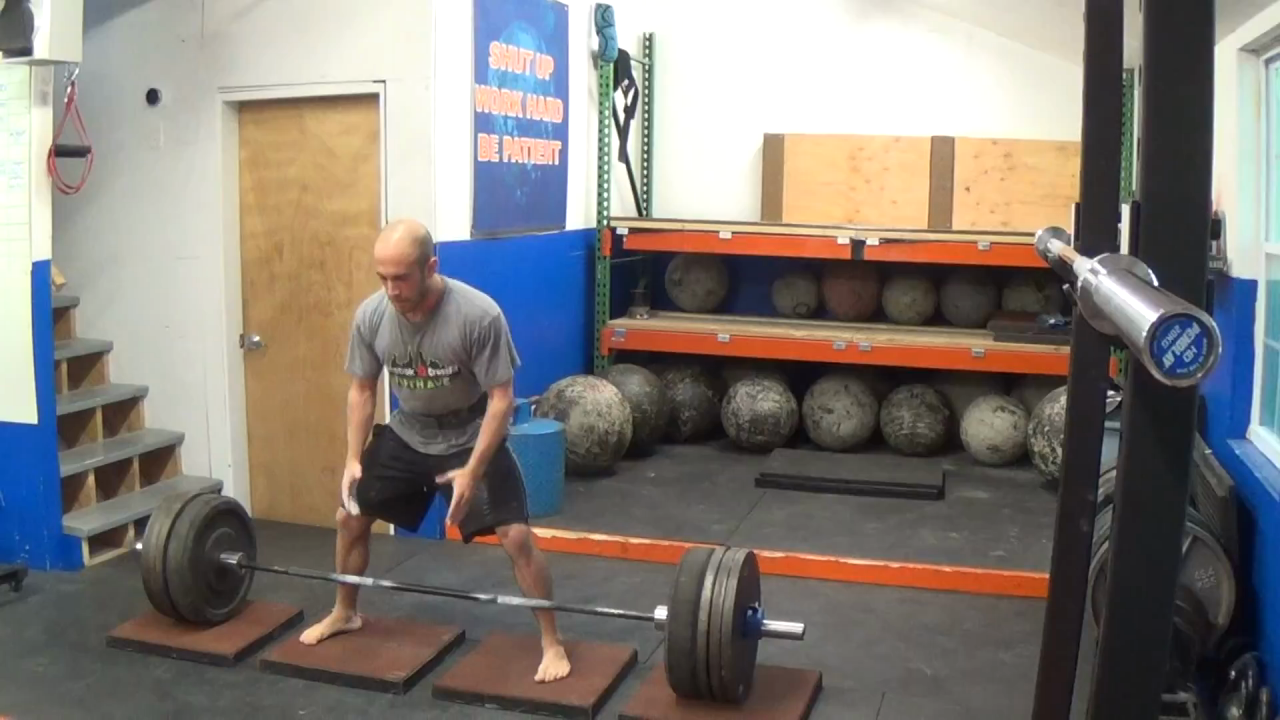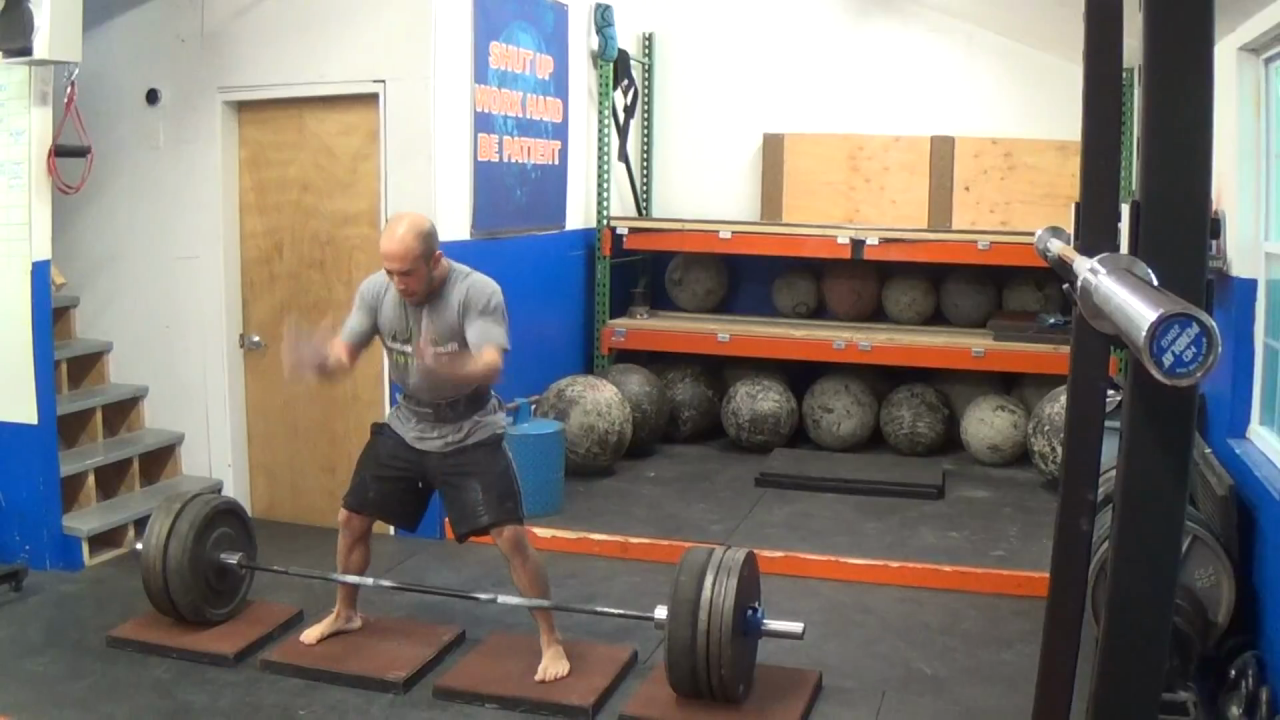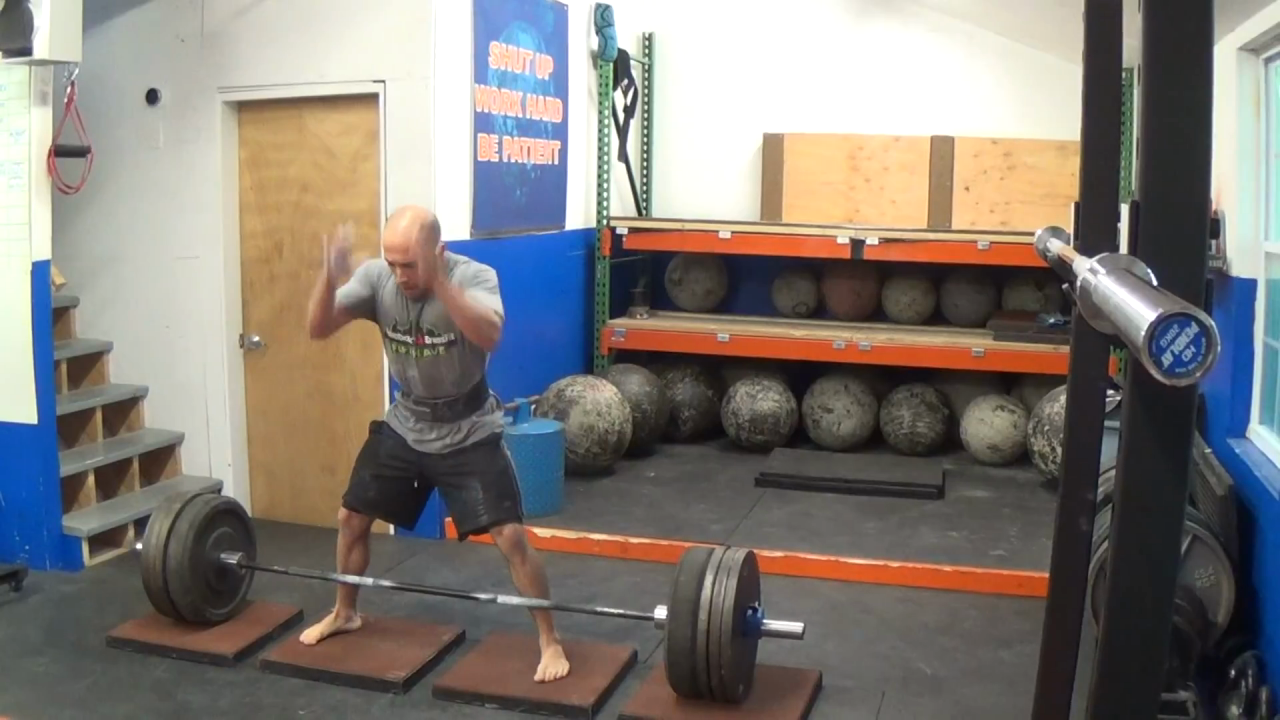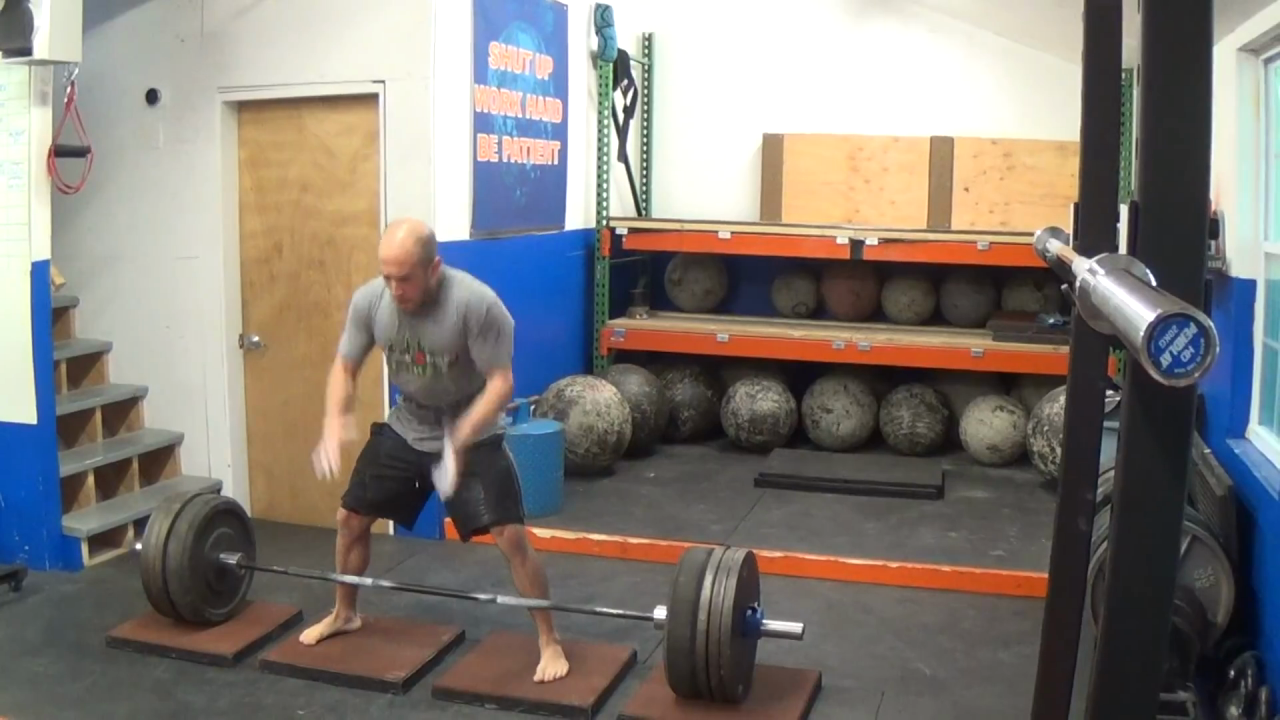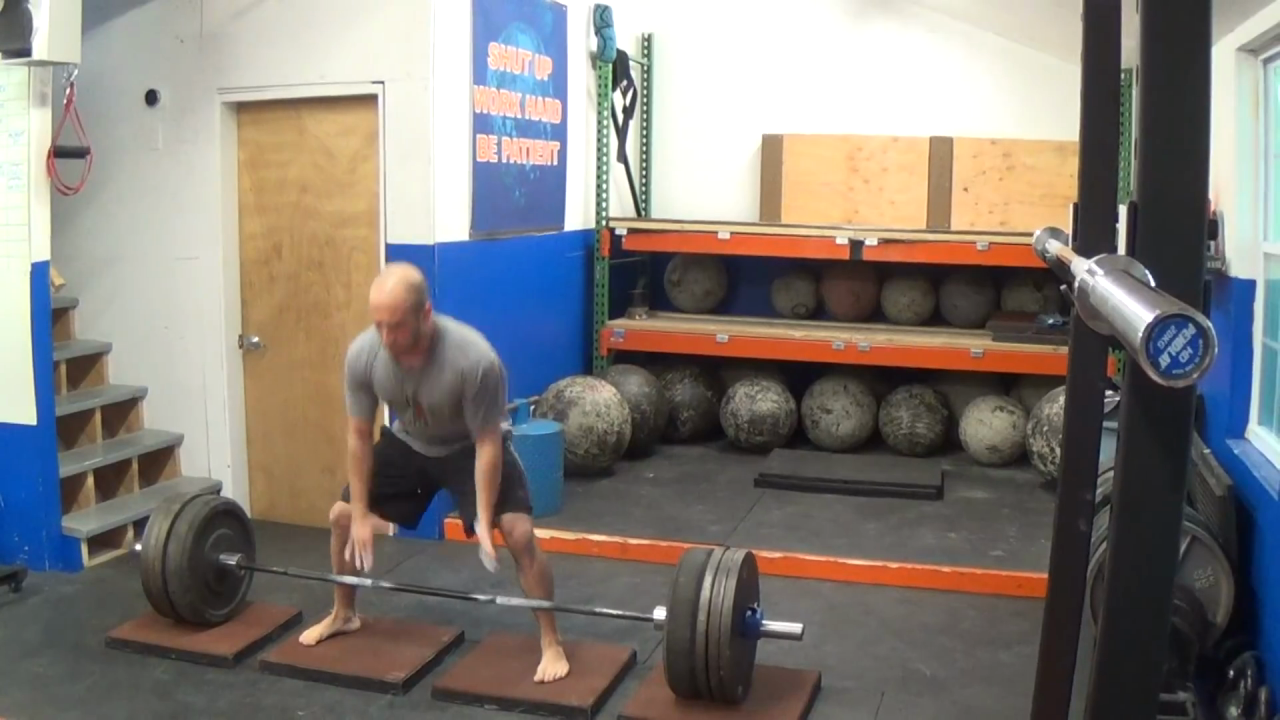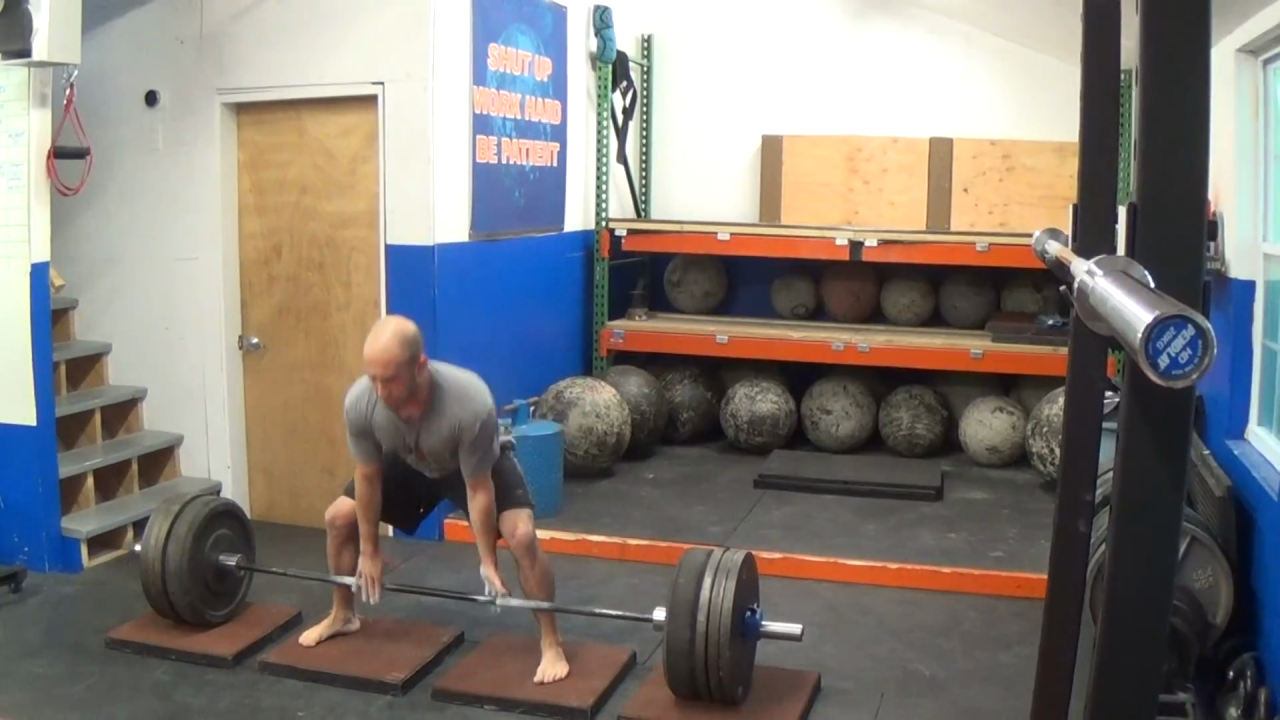
dt=0.1s
person 1, frame 1
left shoulder: (479, 314)
right shoulder: (371, 315)
left elbow: (501, 398)
right elbow: (361, 389)
left wrist: (473, 471)
right wrist: (352, 458)
left hip: (471, 437)
right hip: (405, 434)
left knee: (516, 538)
right knee: (350, 518)
left ankle: (552, 643)
right ankle: (344, 614)
person 1, frame 2
left shoulder: (477, 292)
right shoulder: (376, 291)
left elbow: (491, 365)
right elbow: (344, 354)
left wrist: (443, 364)
right wrist: (316, 359)
left hip: (471, 435)
right hip: (405, 429)
left knee: (511, 537)
right knee: (351, 519)
left ankle: (550, 642)
right ankle: (345, 614)
person 1, frame 3
left shoulder: (474, 279)
right shoulder: (374, 278)
left elbow: (487, 334)
right elbow: (319, 327)
left wrist: (437, 280)
right wrist: (329, 275)
left hip: (470, 435)
right hip: (403, 428)
left knee: (509, 537)
right knee: (351, 519)
left ankle: (549, 642)
right ankle: (344, 614)
person 1, frame 4
left shoulder: (476, 302)
right shoulder: (371, 298)
left elbow: (501, 383)
right elbow: (344, 369)
left wrist: (463, 433)
right wrist: (334, 422)
left hip: (472, 435)
right hip: (405, 428)
left knee: (510, 537)
right knee: (350, 519)
left ankle: (549, 642)
right ankle: (344, 615)
person 1, frame 5
left shoulder: (472, 359)
right shoulder: (362, 357)
left elbow: (488, 445)
right elbow: (360, 436)
left wrist: (485, 522)
right wrist: (362, 513)
left hip: (471, 444)
right hip: (409, 445)
left knee: (518, 535)
right knee: (342, 521)
left ankle: (550, 642)
right ankle: (344, 614)
person 1, frame 6
left shoulder: (471, 404)
right shoulder: (359, 402)
left elbow: (480, 487)
right elbow: (368, 477)
left wrist: (488, 562)
right wrist: (367, 552)
left hip: (481, 461)
right hip: (411, 462)
left knee: (521, 535)
right knee: (338, 519)
left ankle: (550, 644)
right ankle: (342, 616)
